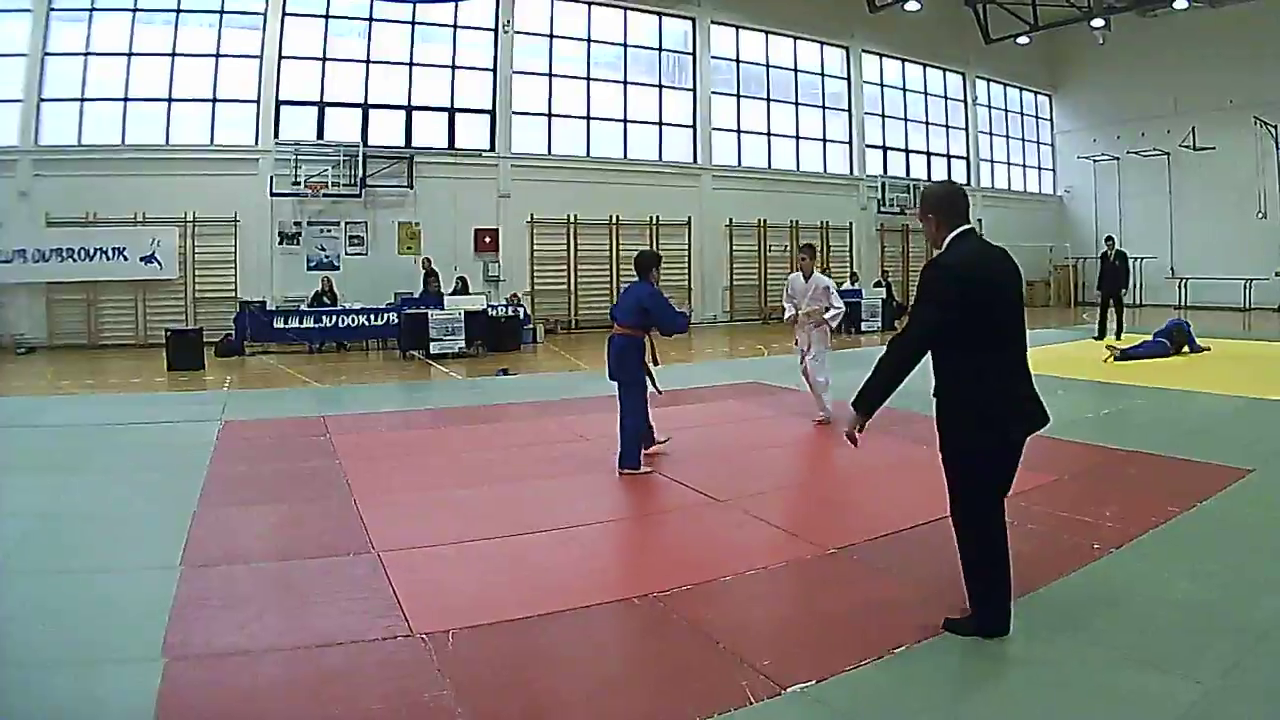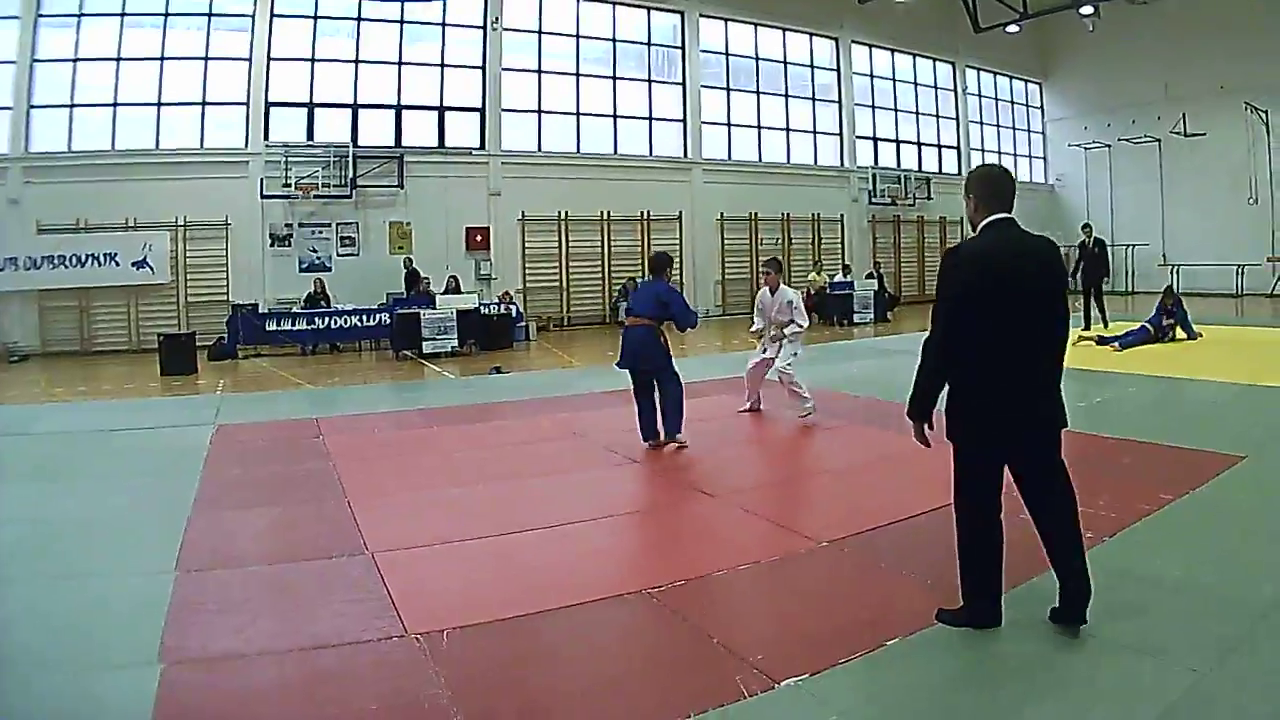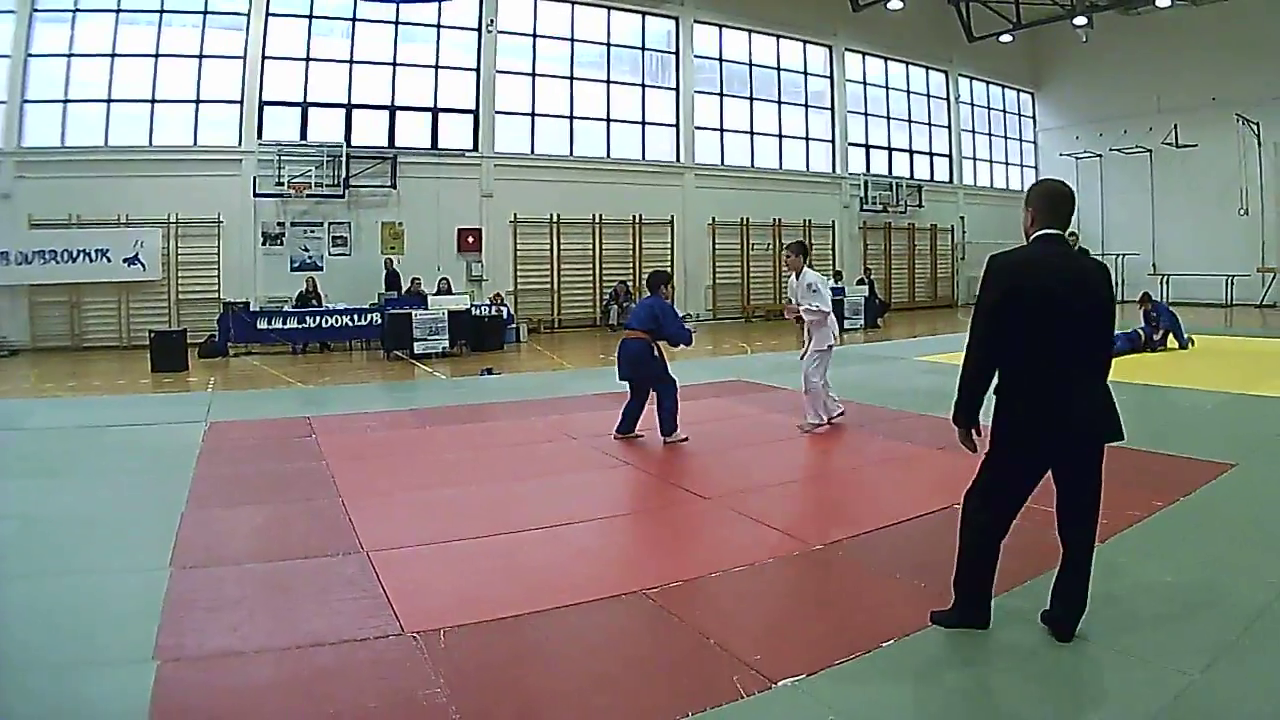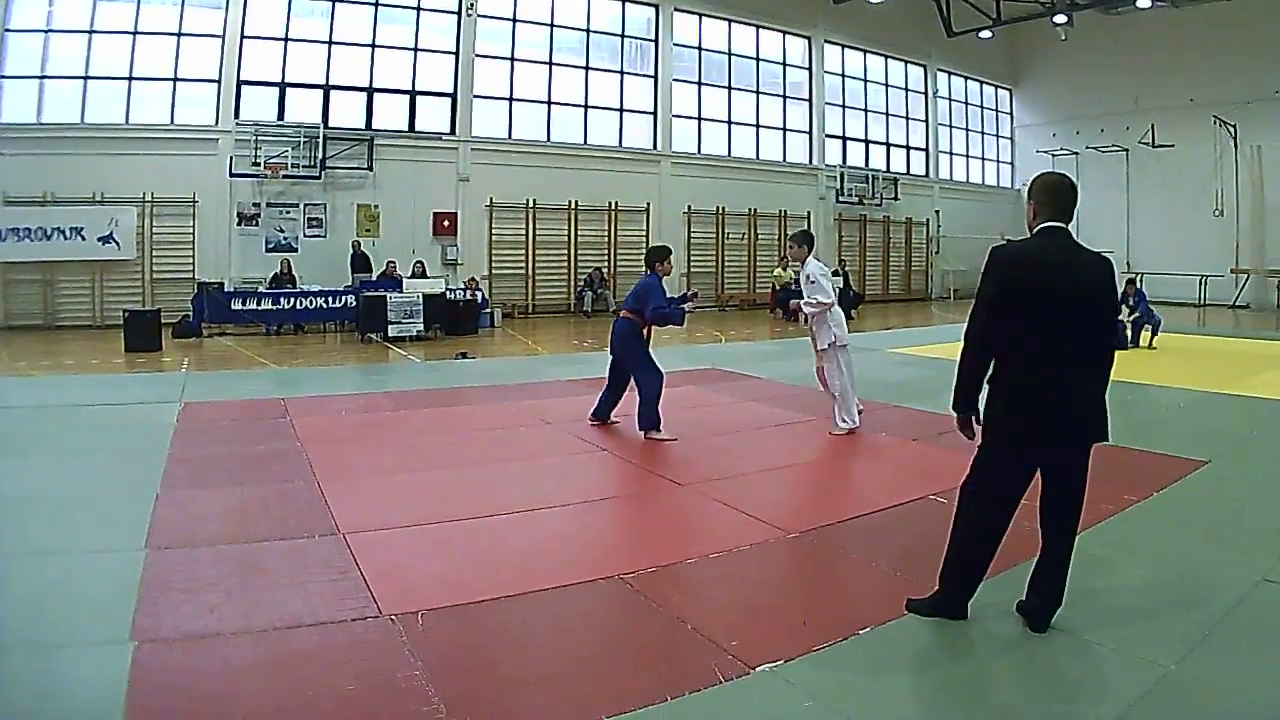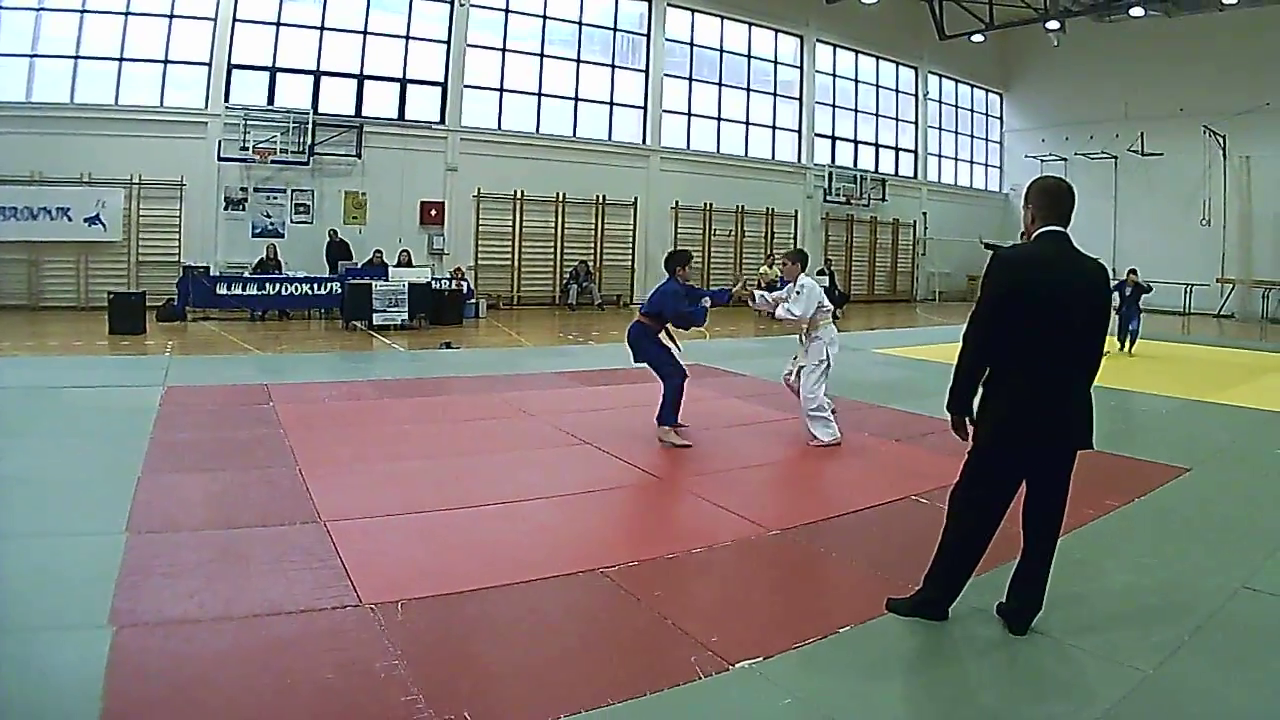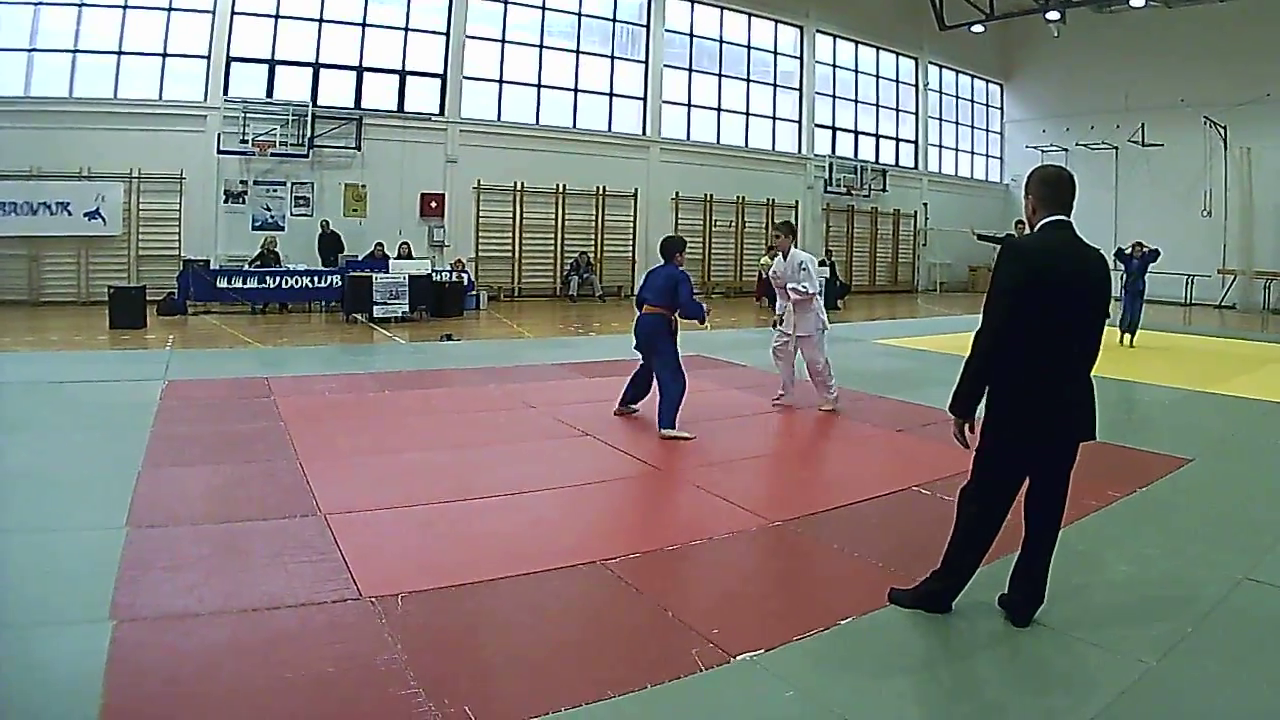
dt=0.4s
person 1, frame 1
left shoulder: (946, 269)
right shoulder: (1001, 259)
left elbow: (912, 343)
left wrist: (865, 404)
left hip: (972, 414)
right hip: (1010, 405)
left knee: (974, 512)
right knee: (988, 503)
left ankle: (989, 614)
right ankle: (995, 596)
person 1, frame 2
left shoulder: (963, 259)
right shoulder: (1048, 252)
left elbow: (943, 340)
right elbow: (1059, 326)
left wrist: (921, 406)
left hip: (980, 407)
right hip: (1038, 403)
left knee: (977, 509)
right knee: (1053, 501)
left ankle: (981, 606)
right ankle: (1073, 602)
person 1, frame 3
left shoulder: (1007, 267)
right shoulder: (1095, 272)
left elbow: (983, 348)
right elbow: (1103, 347)
left wrist: (966, 412)
left hip: (1025, 416)
right hip: (1086, 415)
left knee: (985, 508)
right knee: (1078, 518)
left ankle: (971, 606)
right ankle: (1065, 615)
person 1, frame 4
left shoulder: (1009, 258)
right shoulder: (1099, 268)
left elbow: (979, 337)
right elbow: (1106, 346)
left wrist: (965, 400)
left hip: (1018, 408)
right hip: (1077, 411)
left knee: (983, 502)
right knee: (1061, 512)
left ankle: (952, 597)
right ankle: (1042, 605)
person 1, frame 5
left shoulder: (1010, 262)
right shoulder: (1095, 274)
left elbow: (979, 340)
right elbow: (1093, 351)
left wrist: (960, 402)
left hip: (1011, 413)
right hip: (1067, 416)
left knee: (973, 506)
right knee: (1044, 517)
left ankle: (934, 597)
right ankle: (1021, 609)
person 1, frame 6
left shoulder: (1021, 253)
right shoulder: (1095, 261)
left elbow: (992, 337)
right elbow: (1092, 339)
left wrist: (963, 404)
left hip: (1020, 406)
right hip: (1071, 406)
left knee: (983, 501)
right knee: (1046, 509)
left ankle: (940, 590)
right ankle: (1023, 601)
person 2, frame 1
left shoulder: (629, 290)
right shoulder: (651, 294)
left elbow: (616, 313)
right elbow: (670, 325)
right wrist: (684, 316)
left hip: (619, 344)
right hip: (630, 348)
left knee: (637, 398)
right knee: (633, 404)
left ankle: (646, 440)
right ankle: (628, 463)
person 2, frame 2
left shoulder: (640, 288)
right shoulder: (668, 291)
right elbow: (687, 320)
right wrist: (689, 314)
left hip: (630, 336)
right hip: (648, 338)
left knee: (643, 389)
right knee: (670, 384)
left ankle: (651, 436)
right ankle: (673, 432)
person 2, frame 3
left shoulder: (645, 303)
right shoulder: (664, 306)
right elbow: (673, 336)
left wrist: (678, 322)
right wrist: (687, 332)
left hip: (627, 349)
right hip: (641, 350)
left knee: (640, 390)
right knee: (666, 387)
left ankle: (624, 429)
right ankle: (669, 433)
person 2, frame 4
left shoulder: (650, 282)
right shoulder: (652, 285)
left elbow: (661, 305)
right elbow: (656, 314)
left wrist: (684, 299)
right wrist: (682, 310)
left hip: (625, 331)
right hip: (629, 333)
left knee: (619, 376)
right knee: (651, 377)
left ankle: (600, 415)
right ankle: (651, 429)
person 2, frame 5
left shoulder: (677, 287)
right shoulder: (671, 291)
left elbow: (701, 295)
right elbow: (682, 319)
left wrist: (730, 292)
right wrist: (703, 308)
left hip: (646, 334)
right hip: (642, 335)
left knee: (675, 373)
right knee: (674, 376)
left ankle: (668, 419)
right ankle: (666, 428)
person 2, frame 6
left shoulder: (653, 273)
right shoulder: (680, 276)
left elbow: (639, 300)
right elbow: (687, 309)
right wrist: (702, 311)
left hip: (643, 322)
right hip: (660, 327)
left knee: (649, 367)
right knee: (672, 376)
left ankle: (624, 404)
right ankle: (666, 427)
person 3, frame 1
left shoulder: (824, 282)
right shoulder: (792, 280)
left elbow: (839, 308)
right elbow: (787, 301)
left wrist: (825, 319)
right wrist: (790, 314)
left hip: (818, 329)
right hip: (801, 328)
left knee: (816, 371)
right knee: (806, 370)
left ankle: (824, 410)
right ankle: (820, 405)
person 3, frame 2
left shoulder: (791, 296)
right shoulder: (762, 294)
left elbow: (802, 323)
right elbow: (758, 316)
left wrist: (782, 334)
right wrist: (757, 329)
left hip: (789, 338)
right hip: (770, 338)
left knee: (783, 369)
right knee: (754, 369)
left ankle: (807, 405)
right ankle: (752, 403)
person 3, frame 3
left shoulder: (812, 279)
right shoulder: (793, 279)
left elbow: (824, 308)
left wrist: (800, 310)
right wrist: (791, 308)
left hip: (823, 329)
right hip: (813, 329)
left knee: (810, 373)
right knee: (816, 374)
left ankle: (814, 419)
right ankle: (832, 409)
person 3, frame 4
left shoulder: (815, 270)
right shoulder: (805, 269)
left elbow: (826, 300)
left wrist: (802, 304)
right wrist: (801, 305)
left hip: (829, 325)
right hip: (821, 325)
left knee: (835, 374)
right knee: (824, 372)
left ankle: (850, 420)
right ankle: (850, 408)
person 3, frame 5
left shoulder: (807, 286)
right shoulder: (794, 287)
left elbow: (797, 315)
right elbow: (772, 300)
left wrist: (781, 307)
left hip: (822, 341)
right hip: (811, 340)
left knee: (810, 390)
right knee: (792, 378)
left ankle: (828, 435)
right ankle: (822, 408)
person 3, frame 6
left shoulder: (804, 260)
right shoulder: (778, 261)
left elbow: (811, 290)
left wrist: (788, 288)
right wrist: (779, 313)
left hip: (809, 311)
right hip: (792, 311)
left knee: (814, 357)
right knee: (780, 348)
left ankle: (830, 397)
right ankle: (785, 390)
